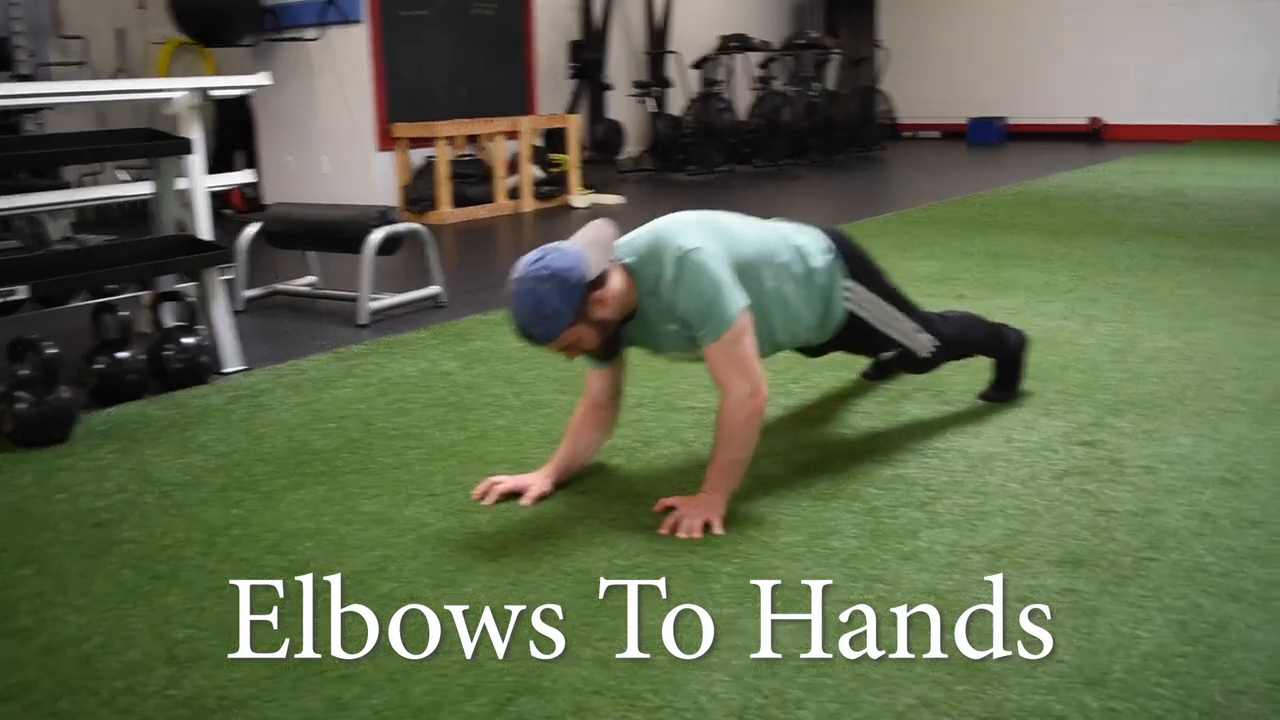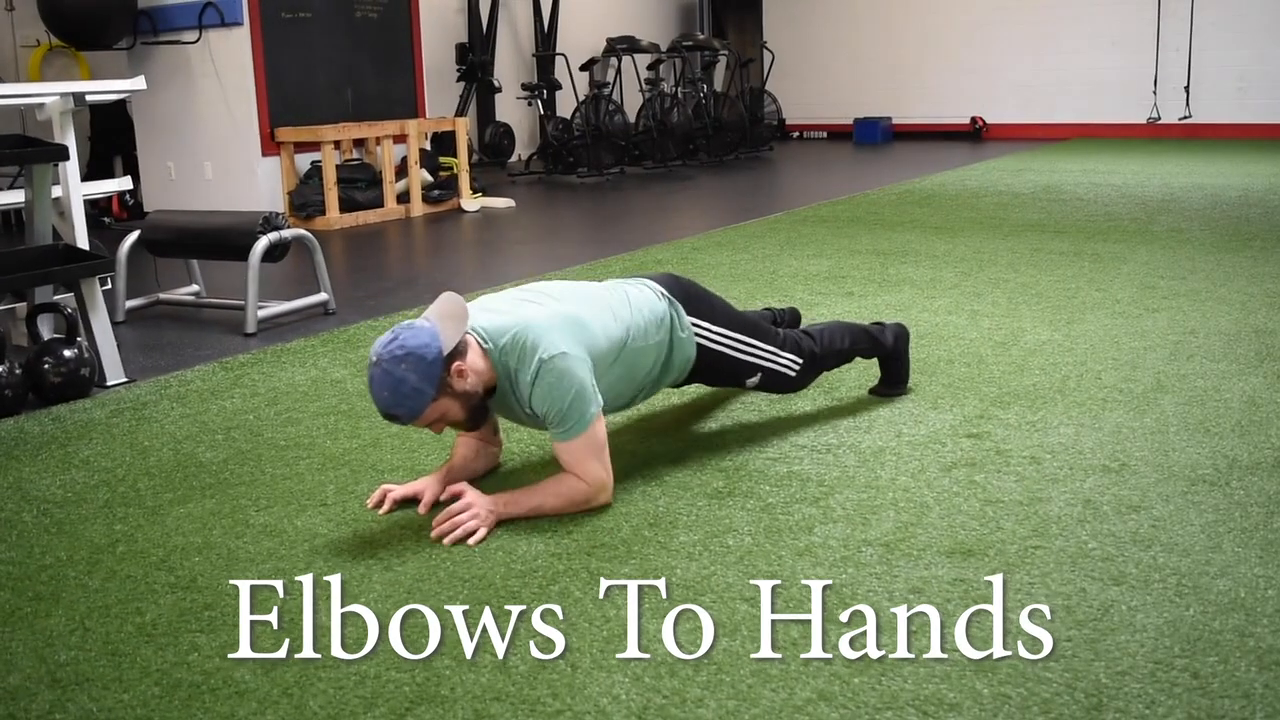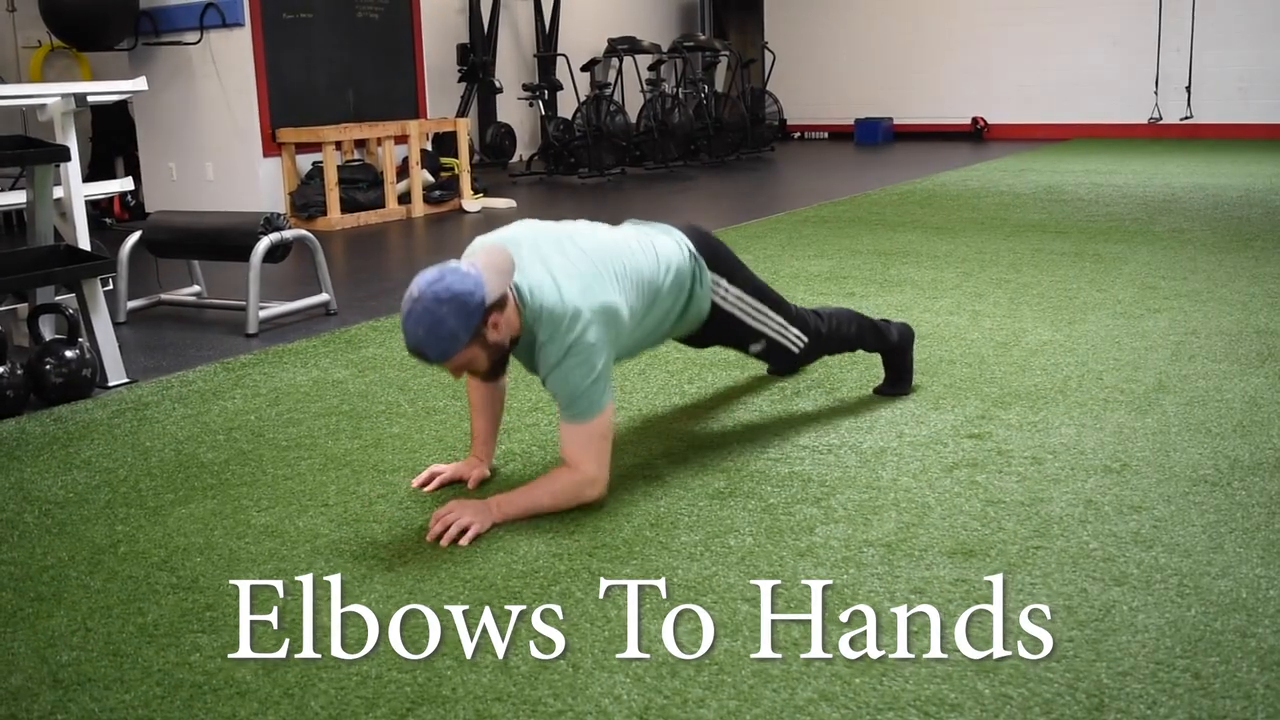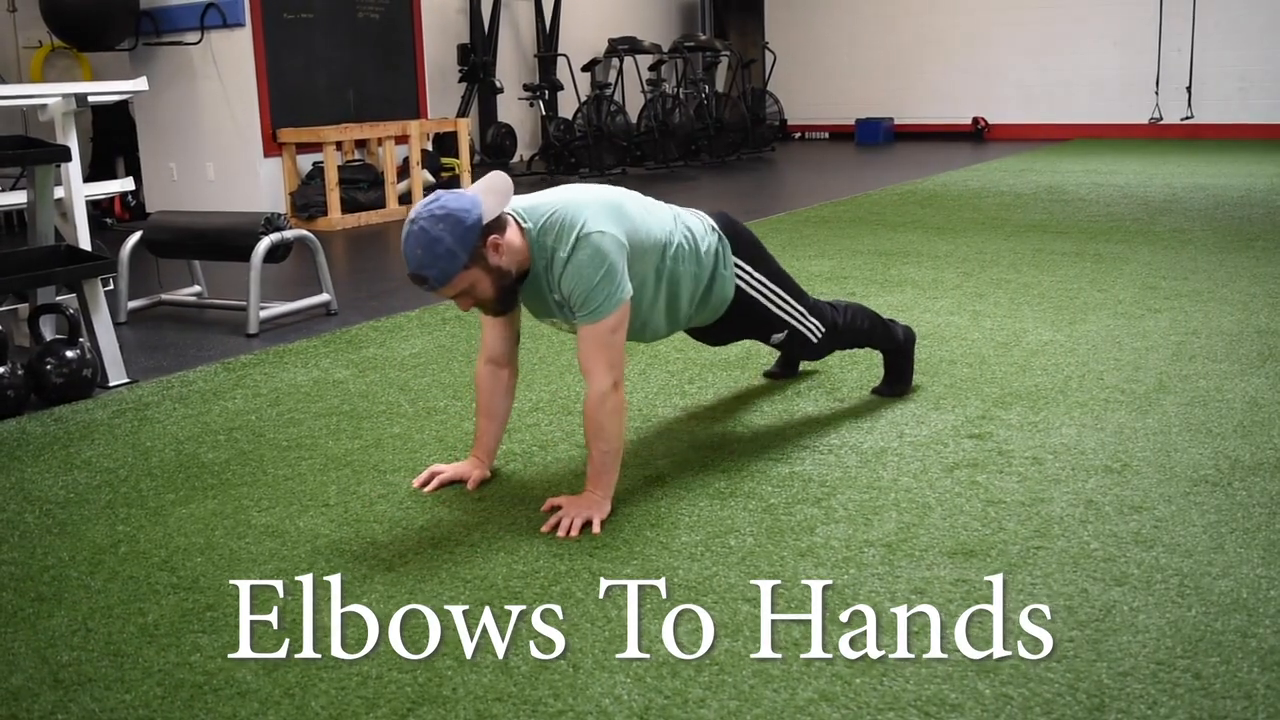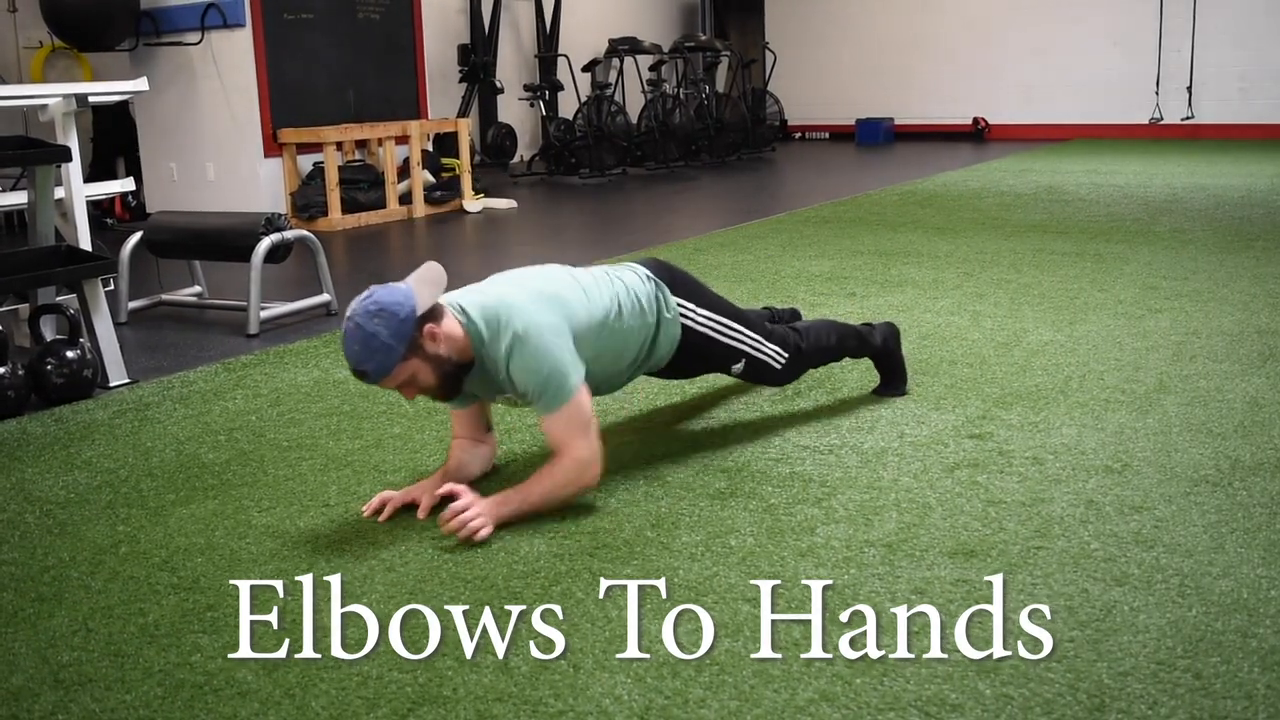
dt=1s
person 1, frame 1
left shoulder: (685, 267)
right shoulder: (599, 303)
left elbow: (747, 394)
right elbow: (599, 410)
left wrist: (713, 498)
right wrist: (548, 472)
left hip: (827, 277)
right hip: (790, 304)
left knee: (924, 346)
left ankle: (1003, 344)
right ankle: (883, 359)
person 1, frame 2
left shoulder: (548, 364)
right shoulder: (456, 345)
left elbow: (595, 484)
right elbow: (484, 445)
left wrist: (495, 507)
right wrist: (440, 477)
left hip: (678, 322)
right hip: (634, 309)
left knee: (797, 360)
left ankle: (884, 340)
right ankle: (778, 317)
person 1, frame 3
left shoulder: (571, 329)
right shoulder: (479, 274)
left elbow: (590, 479)
right elbow: (487, 373)
left wrist: (494, 509)
right wrist: (478, 459)
left hip: (695, 275)
right hip: (646, 254)
left knee: (802, 337)
left ankle: (890, 339)
right ankle: (779, 348)
person 1, frame 4
left shoulder: (585, 247)
right shoulder: (493, 249)
left elbow: (604, 384)
right elbow: (497, 363)
left wrist: (598, 496)
right wrist: (479, 459)
left hip: (720, 265)
right hip: (678, 285)
left knee: (816, 332)
right knee: (760, 337)
left ankle: (894, 339)
right ankle: (789, 356)
person 1, frame 5
left shoulder: (523, 337)
right shoulder: (445, 335)
left elbow: (581, 463)
right elbow: (475, 442)
left wrist: (494, 508)
right wrist: (438, 480)
left hip: (662, 307)
right hip: (629, 320)
left knee: (784, 359)
left ankle: (874, 340)
right ankle: (776, 317)
